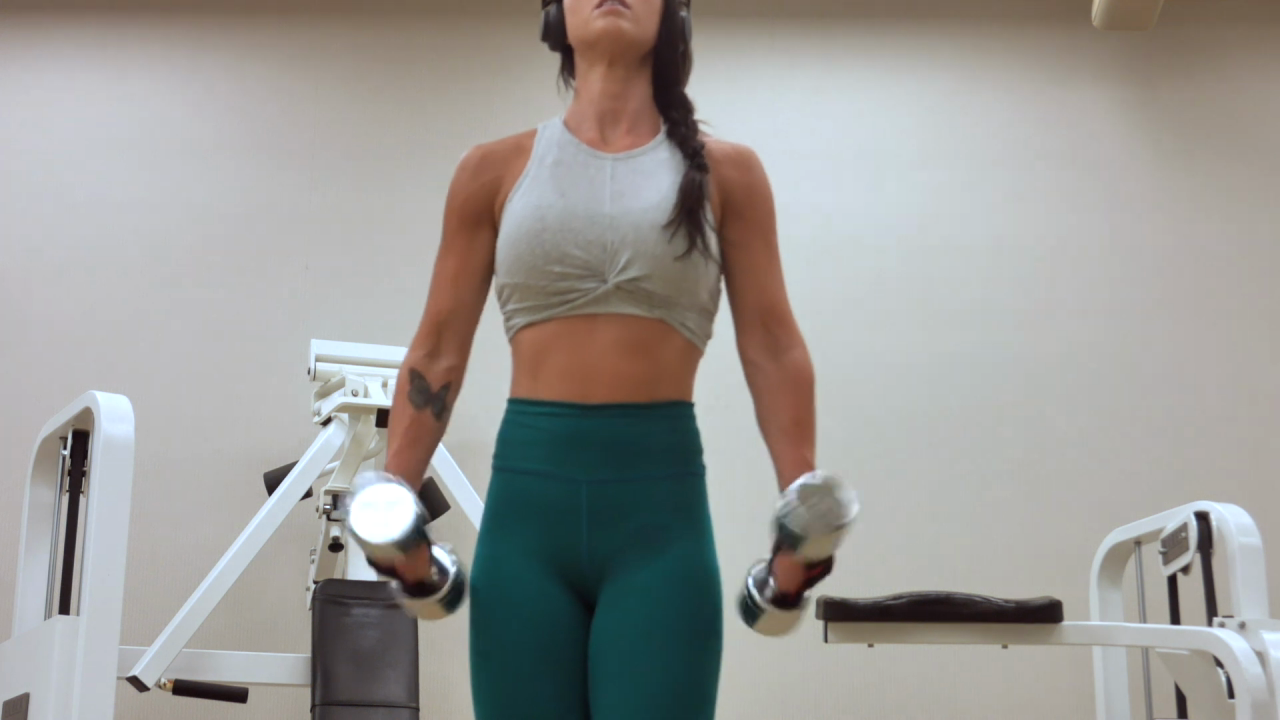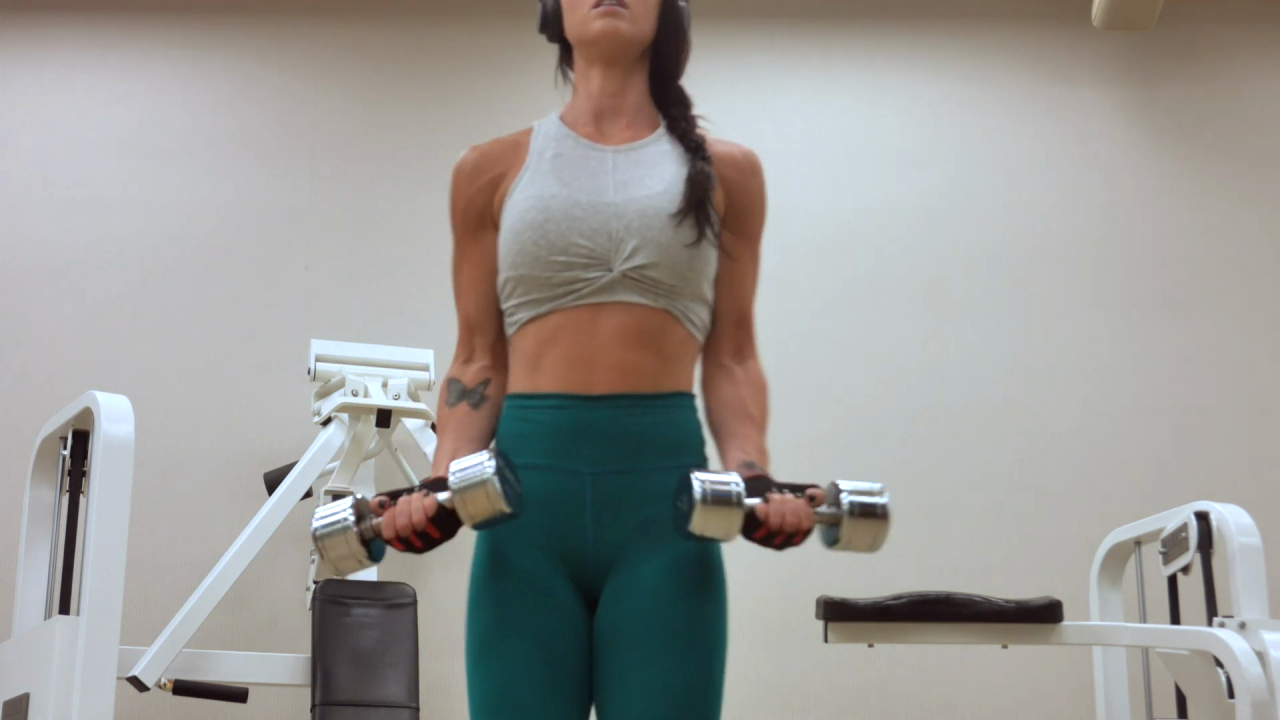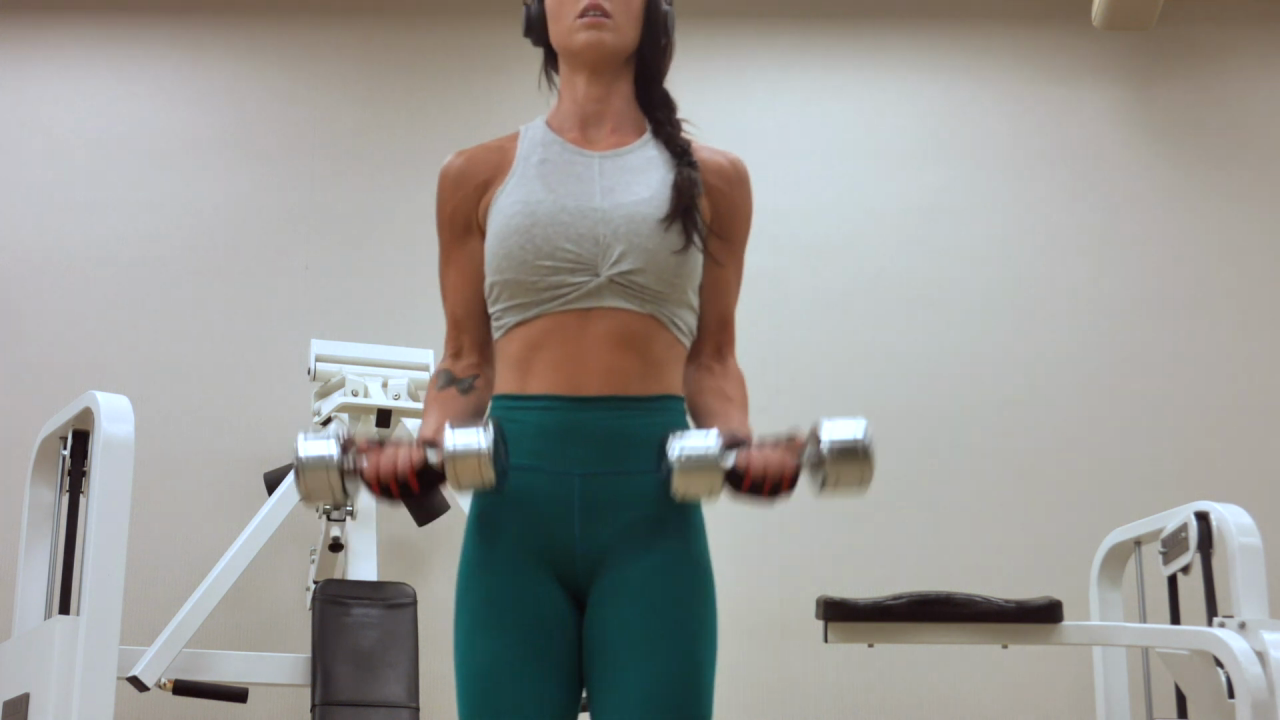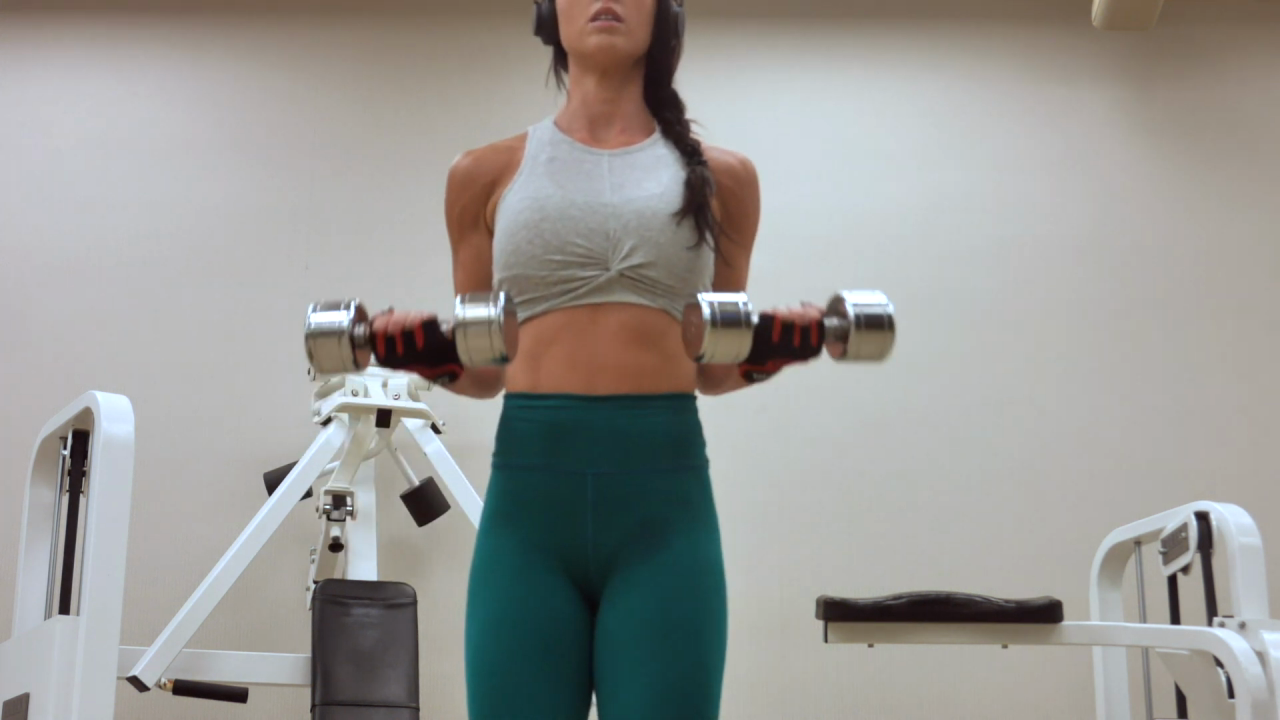
dt=0.5s
person 1, frame 1
left shoulder: (725, 172)
right shoulder: (494, 171)
left elbow: (773, 350)
right elbow: (439, 350)
left hip: (660, 502)
right hip: (527, 497)
person 1, frame 2
left shoulder: (724, 171)
right shoulder: (491, 171)
left elbow: (732, 358)
right elbow: (479, 360)
left wrist: (755, 480)
right wrist: (442, 484)
left hip: (663, 491)
right hip: (529, 489)
person 1, frame 3
left shoulder: (711, 177)
right shoulder: (477, 175)
left elbow: (710, 356)
right elbow: (467, 356)
left wrist: (741, 444)
right wrist: (425, 443)
left hip: (653, 501)
right hip: (517, 496)
person 1, frame 4
left shoulder: (721, 177)
right shoulder: (486, 174)
right elbow: (483, 363)
left wrist: (762, 355)
right wrist: (437, 358)
left hip: (664, 498)
right hip: (529, 495)
